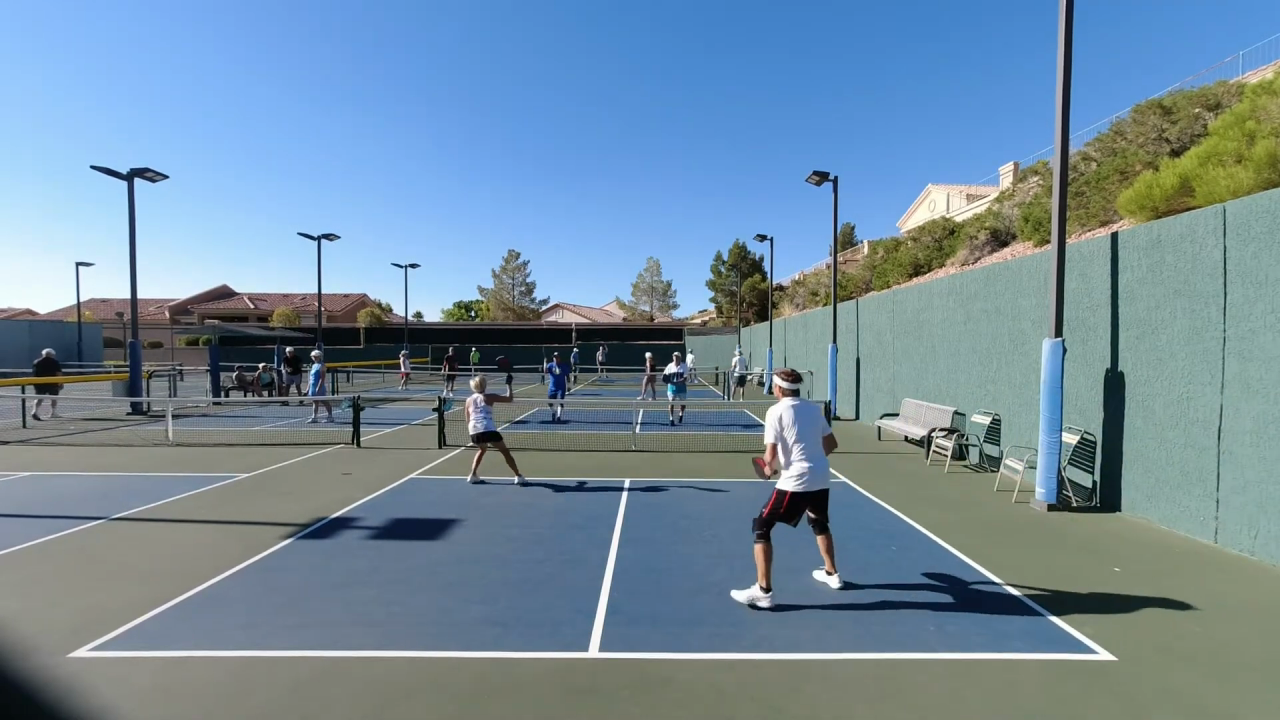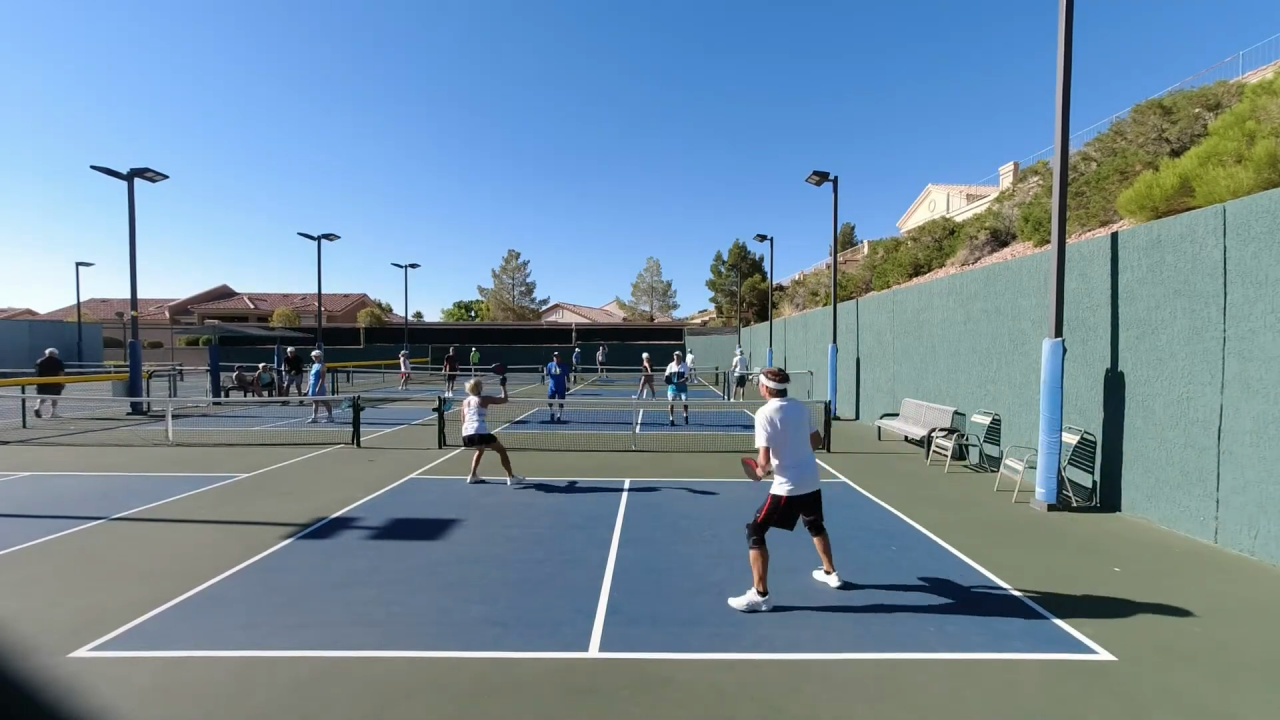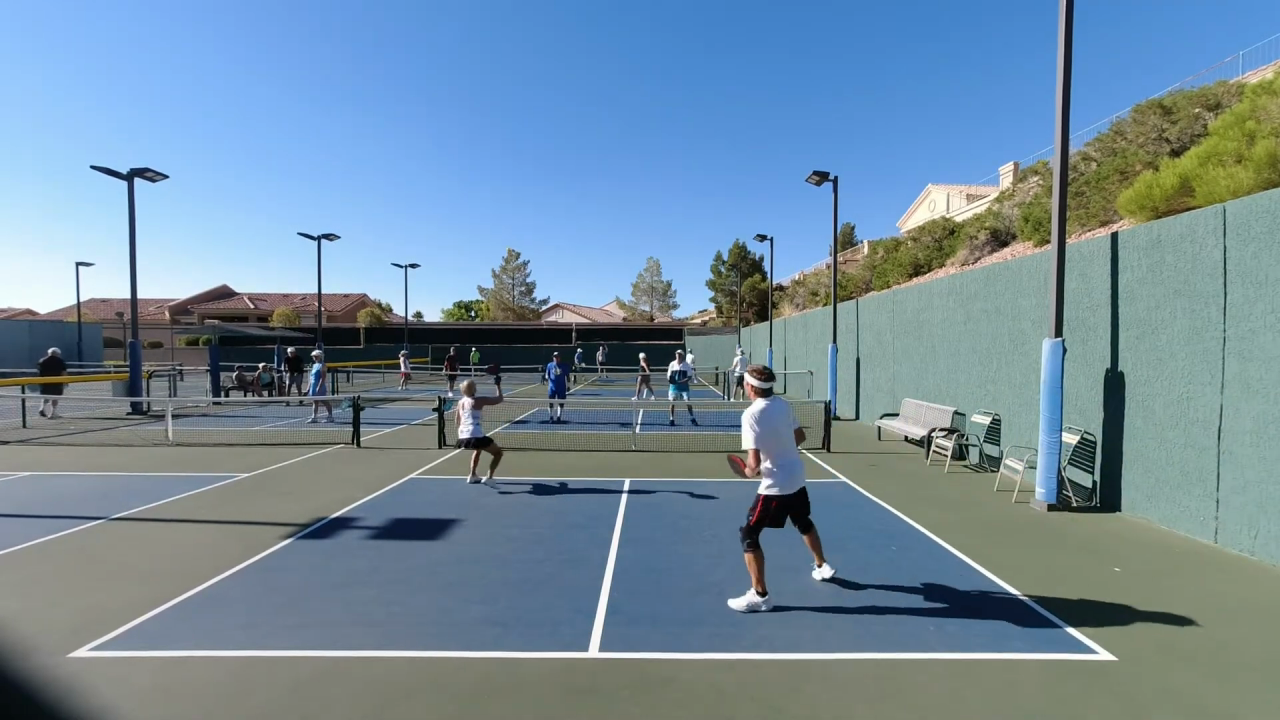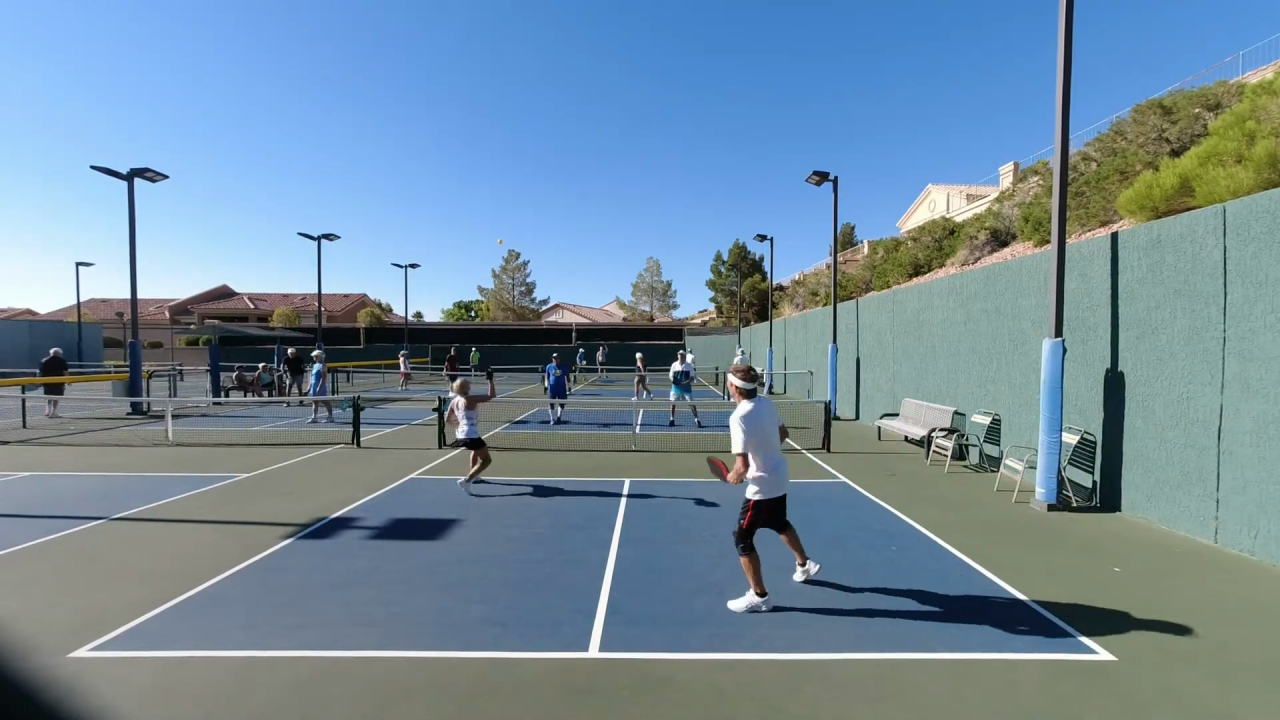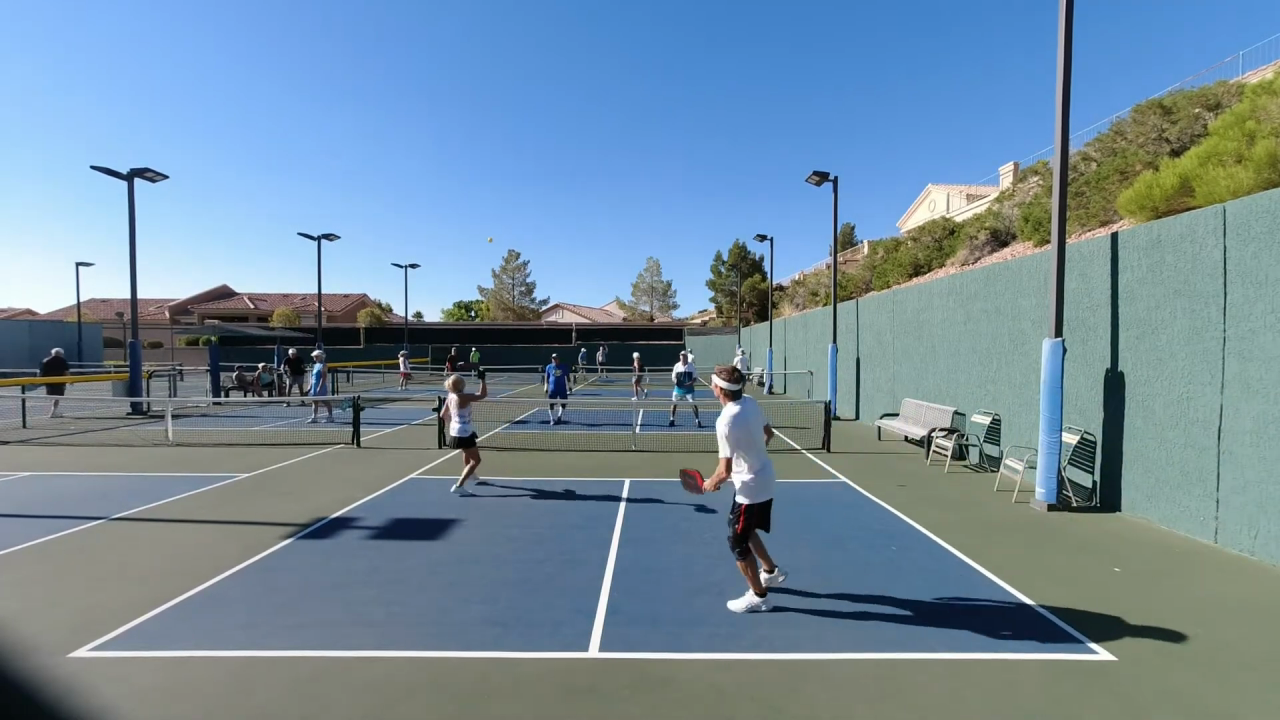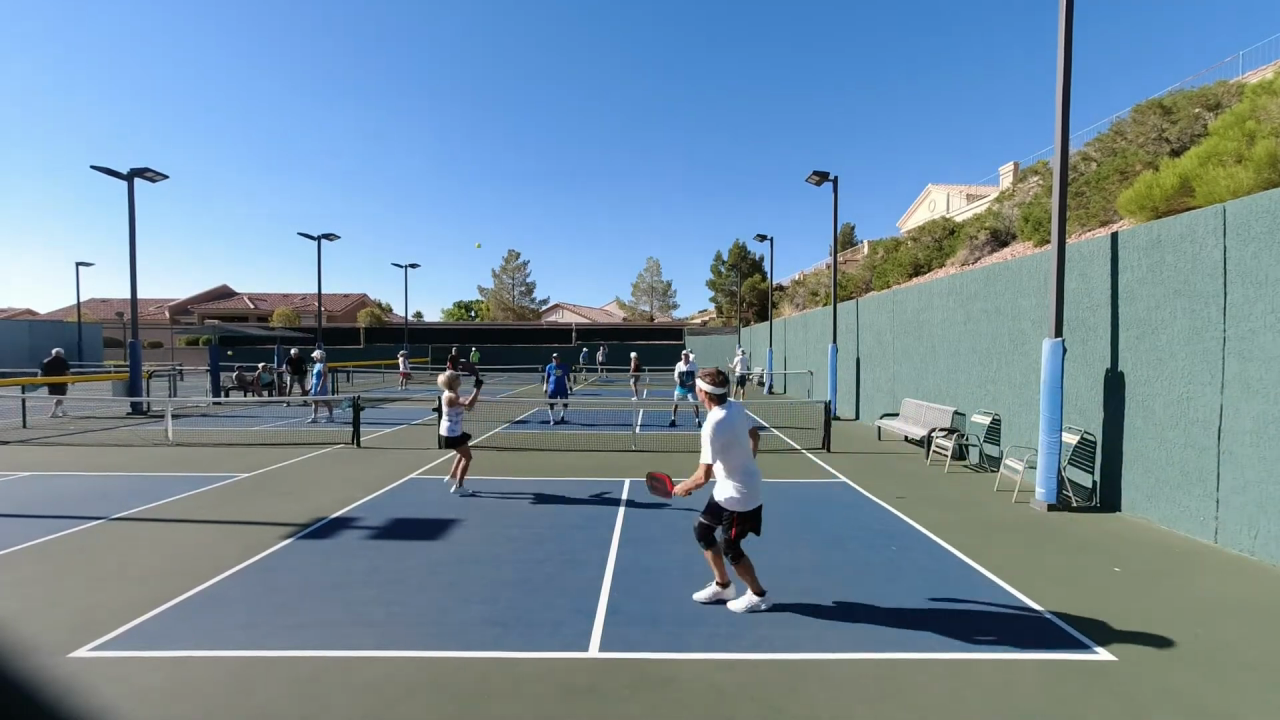
dt=0.1s
person 1, frame 1
left shoulder: (777, 411)
right shoulder: (815, 408)
left elbow: (770, 457)
right elbow: (831, 444)
left wrist: (771, 468)
left hip: (795, 481)
right hip: (820, 479)
left knee: (761, 527)
right knee: (819, 523)
left ankle: (763, 591)
right ankle: (831, 573)
person 1, frame 2
left shoulder: (765, 413)
right shoulder: (800, 408)
left elbow: (763, 460)
right elbow: (817, 441)
left wrist: (763, 470)
left hip: (788, 484)
right hip: (811, 479)
left knee: (755, 532)
right knee: (815, 524)
left ankle: (761, 594)
right ankle: (830, 572)
person 1, frame 3
left shoulder: (751, 415)
right shoulder: (782, 405)
left elbow: (754, 463)
right elbow: (799, 437)
left wrist: (749, 469)
left hip: (775, 484)
right hip: (796, 477)
left knee: (749, 535)
right knee: (802, 521)
left ankle: (760, 595)
right ankle: (822, 566)
person 1, frame 4
left shoulder: (739, 417)
right shoulder: (766, 404)
left elbow: (742, 467)
right elbow: (783, 434)
left wrist: (734, 476)
left hip: (763, 485)
right hip: (780, 478)
left knee: (742, 538)
right knee: (779, 522)
left ankle: (759, 596)
right ankle: (805, 564)
person 1, frame 5
left shoulder: (727, 421)
right shoulder: (751, 404)
left elbow: (725, 471)
right elbow: (768, 433)
left wrist: (711, 483)
left hip: (751, 489)
right hip: (761, 480)
left knee: (737, 542)
right knee: (741, 532)
left ankle: (760, 597)
right ankle: (771, 571)
person 1, frame 6
left shoulder: (713, 426)
right shoulder: (736, 408)
left elbow: (703, 477)
right elbow: (755, 437)
left wrist: (684, 487)
left hip: (739, 495)
left knee: (729, 547)
right knee: (702, 530)
left ankle: (758, 596)
right ankle: (722, 585)
